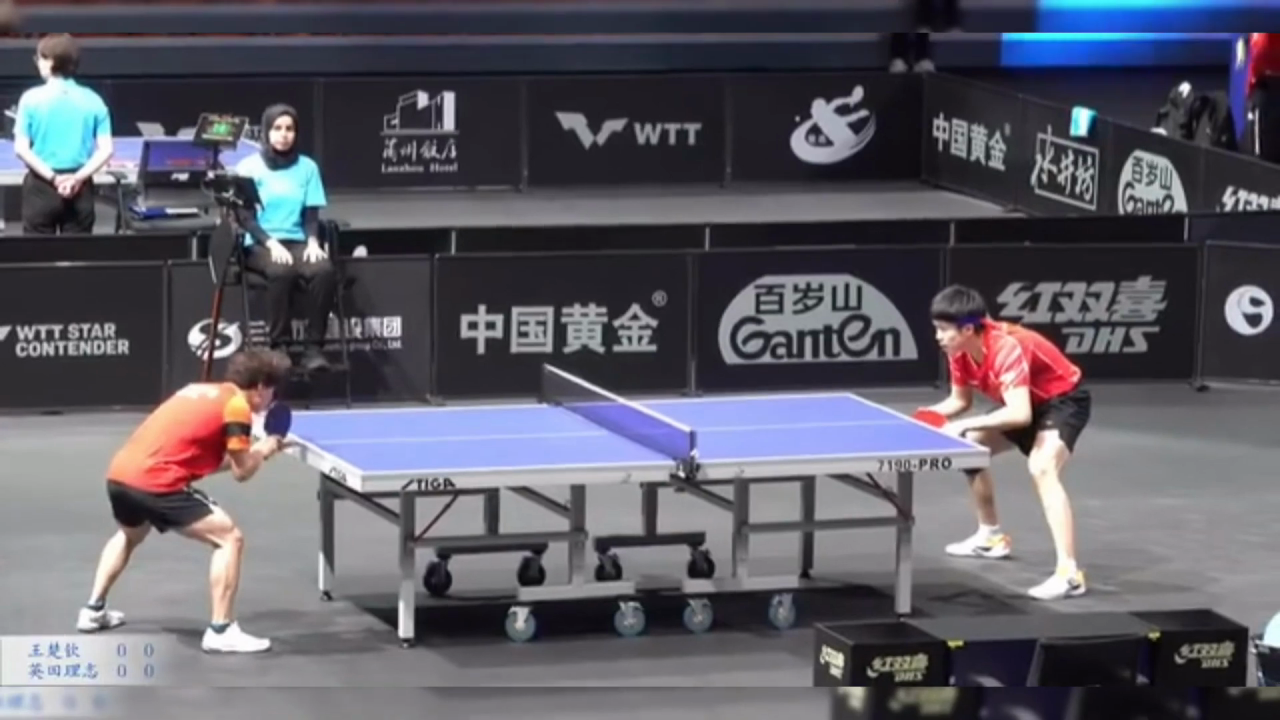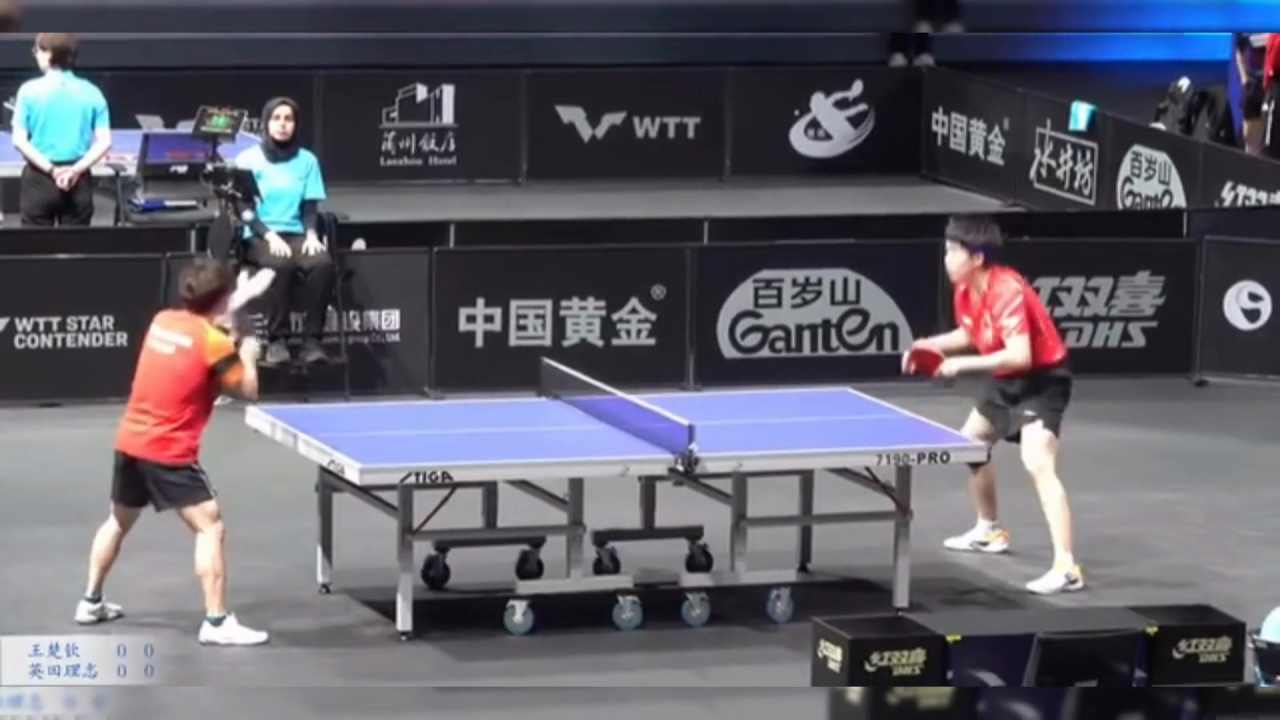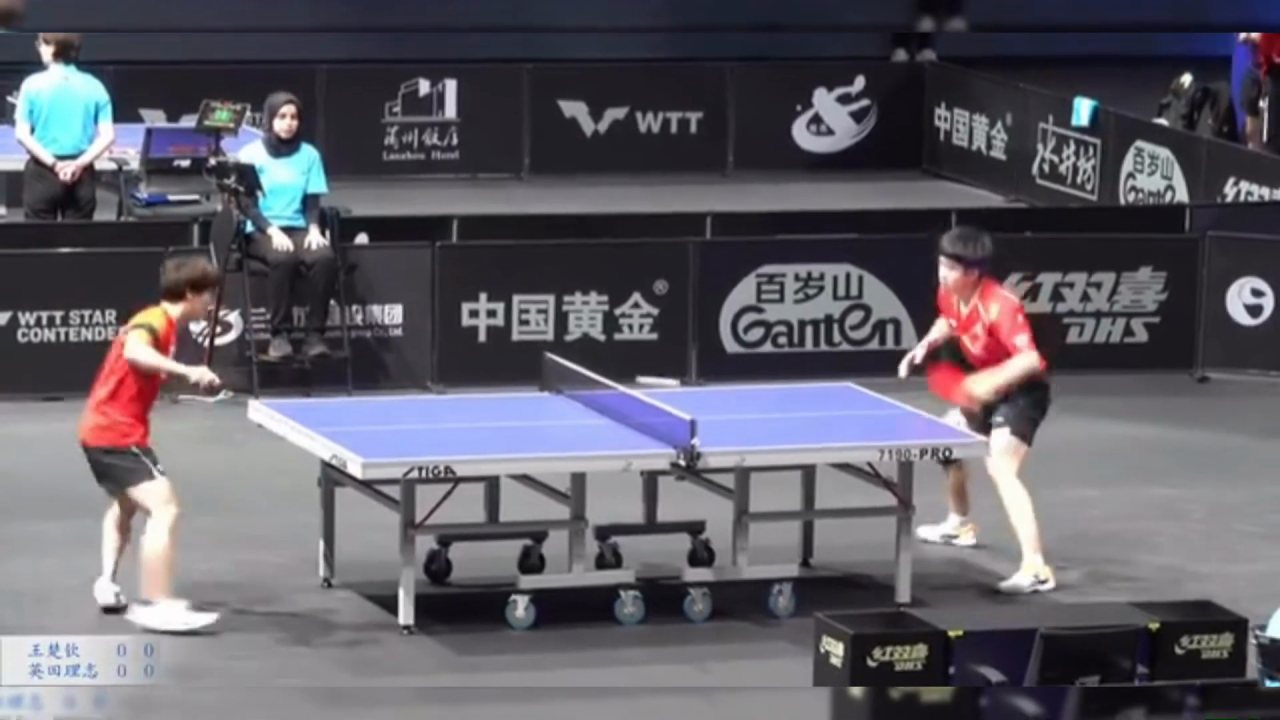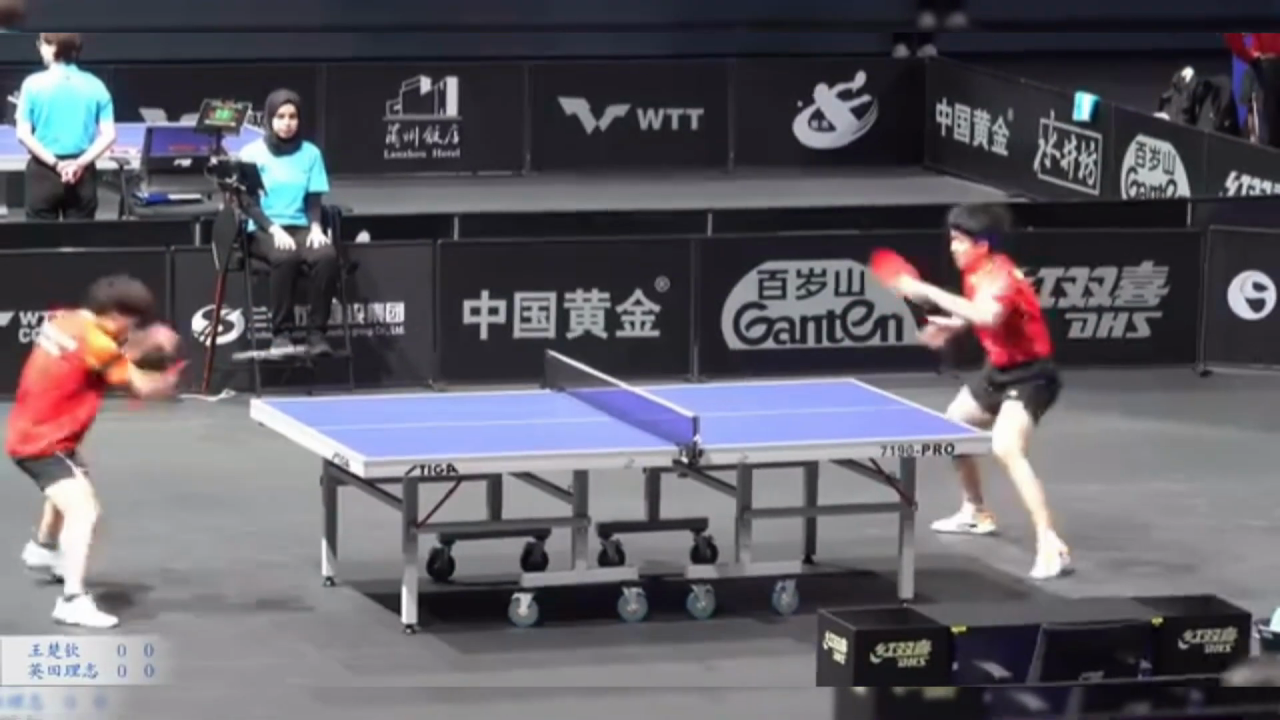
dt=0.7s
person 1, frame 1
left shoulder: (1007, 348)
right shoulder: (960, 351)
left elbow: (1020, 414)
right elbow: (960, 399)
left wrist: (965, 425)
right wrist: (930, 415)
left hip: (1064, 400)
right hip: (1027, 402)
left knee: (1041, 468)
left ankle: (1069, 573)
right ankle: (991, 537)
person 1, frame 2
left shoulder: (1008, 291)
right shoulder: (965, 289)
left elbow: (1020, 355)
right elbow: (971, 333)
left wrist: (963, 366)
right wrist: (930, 346)
left hip: (1042, 379)
right hip: (1007, 380)
left knee: (1037, 464)
right knee: (971, 444)
left ankle: (1066, 567)
right ankle: (990, 531)
person 1, frame 3
left shoulder: (999, 305)
right shoulder: (950, 294)
left elbow: (1030, 360)
left wrist: (991, 382)
right wrist: (925, 346)
left hip: (1021, 392)
right hip: (984, 390)
left knee: (1000, 470)
left ankle: (1035, 568)
right ankle: (960, 524)
person 1, frame 4
left shoulder: (997, 275)
right shoulder: (980, 272)
left elbow: (986, 316)
left wrist: (925, 291)
right wrist: (945, 325)
left hip: (1030, 373)
right hip: (1000, 370)
left knee: (1006, 449)
right knee: (954, 426)
left ankle: (1051, 548)
right ankle: (977, 512)
person 2, frame 1
left shoulder: (201, 392)
right shoulder: (237, 406)
right elbow: (242, 471)
left wrist: (254, 451)
right wrist: (264, 448)
left hip: (119, 474)
right hip: (155, 483)
left knee: (129, 535)
right knee: (230, 538)
left ankle: (93, 610)
right ankle: (220, 631)
person 2, frame 2
left shoulder: (162, 320)
right shoulder: (214, 341)
right elbow: (248, 392)
right wrist: (248, 354)
left hip: (129, 443)
right hip: (169, 453)
left knee: (119, 522)
right knee: (211, 529)
left ankle: (91, 603)
right ankle: (217, 622)
person 2, frame 3
left shoulder: (161, 324)
right shoulder: (155, 322)
right elbow: (134, 352)
right wrist: (187, 370)
left hip: (102, 431)
right hip: (116, 435)
left knee: (125, 505)
right knee: (165, 511)
left ankle: (107, 584)
right ankle: (154, 605)
person 2, frame 4
left shoulder: (61, 321)
right shoulder: (94, 340)
left elbow: (113, 362)
right elbow: (141, 385)
left wrist: (148, 341)
right wrist: (164, 383)
left hip: (28, 435)
right hip: (43, 443)
left knee: (64, 489)
right knee: (85, 514)
left ankle: (42, 548)
right ankle: (73, 601)
person 3, frame 1
left shoulder: (307, 167)
right shoulder: (248, 166)
left elbow: (311, 213)
right elbow: (244, 216)
left wrist: (312, 242)
right wrist: (271, 243)
left hip: (297, 242)
right hip: (260, 244)
left knee: (324, 271)
right knee: (282, 272)
left ankle: (313, 347)
right ankle: (278, 346)
person 3, frame 2
left shoulder: (307, 160)
right shoulder: (248, 159)
left elbow: (310, 206)
left wrist: (311, 234)
right wrist: (270, 235)
left hip: (296, 234)
right hip: (259, 237)
left knee: (322, 264)
right knee: (281, 264)
left ankle: (312, 339)
right ankle: (276, 340)
person 3, frame 3
left shoulder: (309, 154)
right shoulder: (250, 154)
left elbow: (312, 200)
right elbow: (247, 204)
left wrist: (313, 228)
right wrist: (272, 230)
left hip: (298, 228)
right hip: (261, 231)
left knee: (325, 258)
right knee: (283, 259)
left ankle: (314, 333)
right ankle: (279, 334)
person 3, frame 4
left shoulder: (310, 153)
right shoulder: (252, 153)
left elbow: (314, 200)
right elbow: (249, 203)
left wrist: (316, 228)
right wrist: (274, 229)
left hip: (300, 227)
right hip: (263, 230)
left knee: (326, 257)
right knee: (286, 258)
left ankle: (316, 332)
right ankle: (281, 333)
person 4, frame 1
left shoulder: (32, 98)
right shoulder: (92, 100)
left elbow: (21, 149)
right elbow: (106, 149)
left wrist: (53, 178)
right wrist: (78, 178)
left hip: (41, 187)
right hip: (80, 188)
person 4, frame 2
left shoulder: (30, 90)
right shoulder: (91, 92)
left elbow: (19, 141)
right elbow: (104, 142)
left wrist: (51, 170)
right wrist: (76, 170)
left hip: (39, 179)
right hip: (78, 180)
person 4, frame 3
left shoulder: (33, 84)
right shoulder: (94, 86)
left elbow: (22, 134)
right elbow: (107, 136)
left wrist: (53, 164)
right wrist: (79, 164)
left hip: (42, 173)
right hip: (81, 174)
person 4, frame 4
left shoulder: (33, 84)
right shoulder: (95, 85)
left elbow: (23, 134)
right elbow: (109, 135)
left wrist: (55, 164)
right wrist: (80, 163)
left hip: (43, 172)
right hip: (82, 173)
